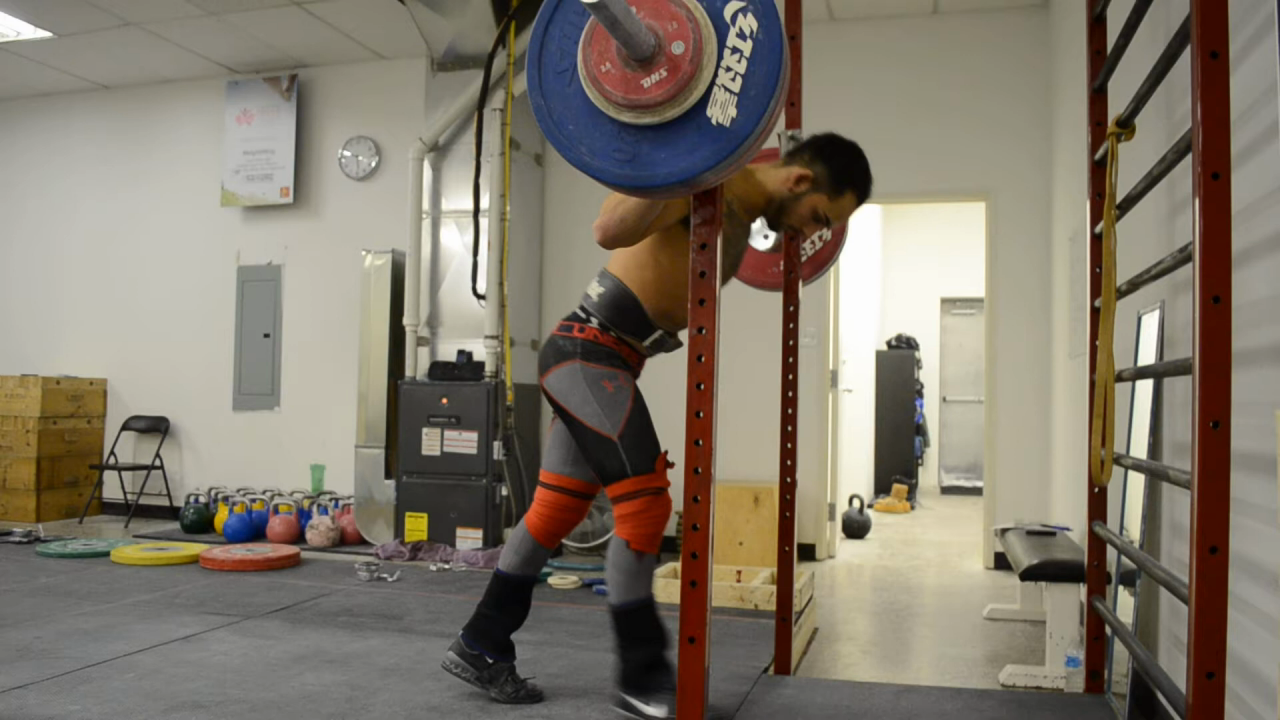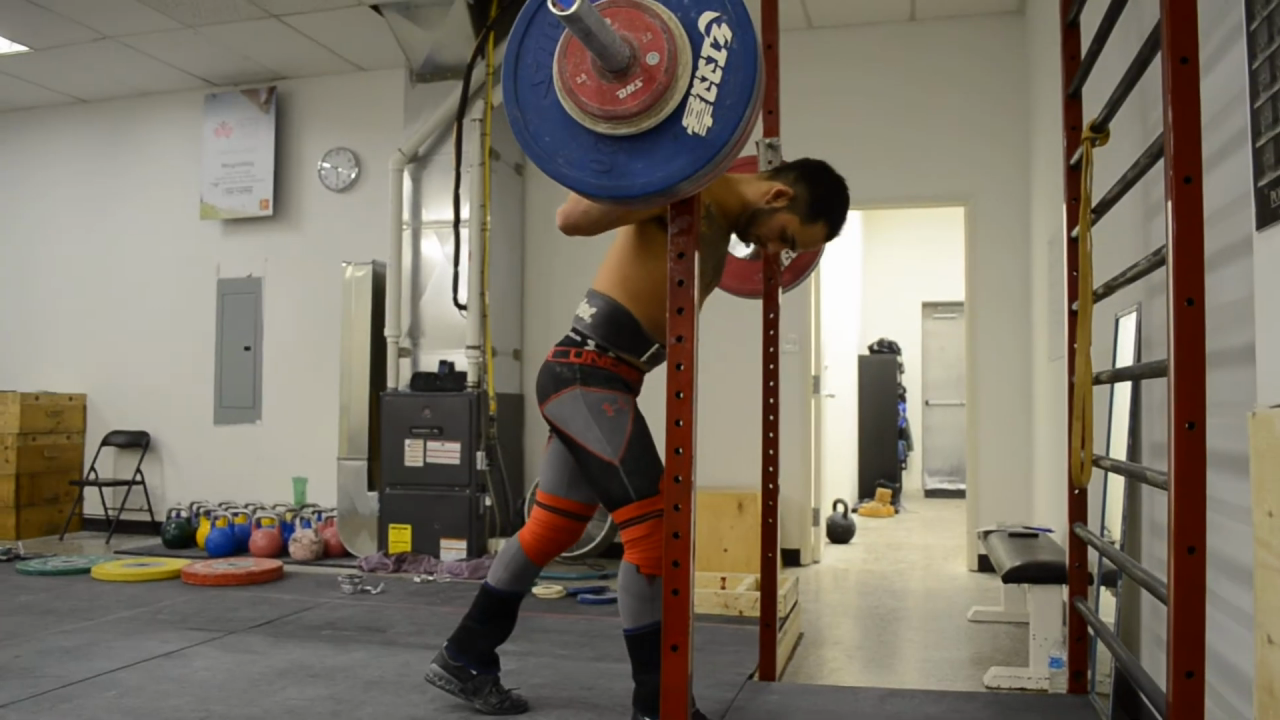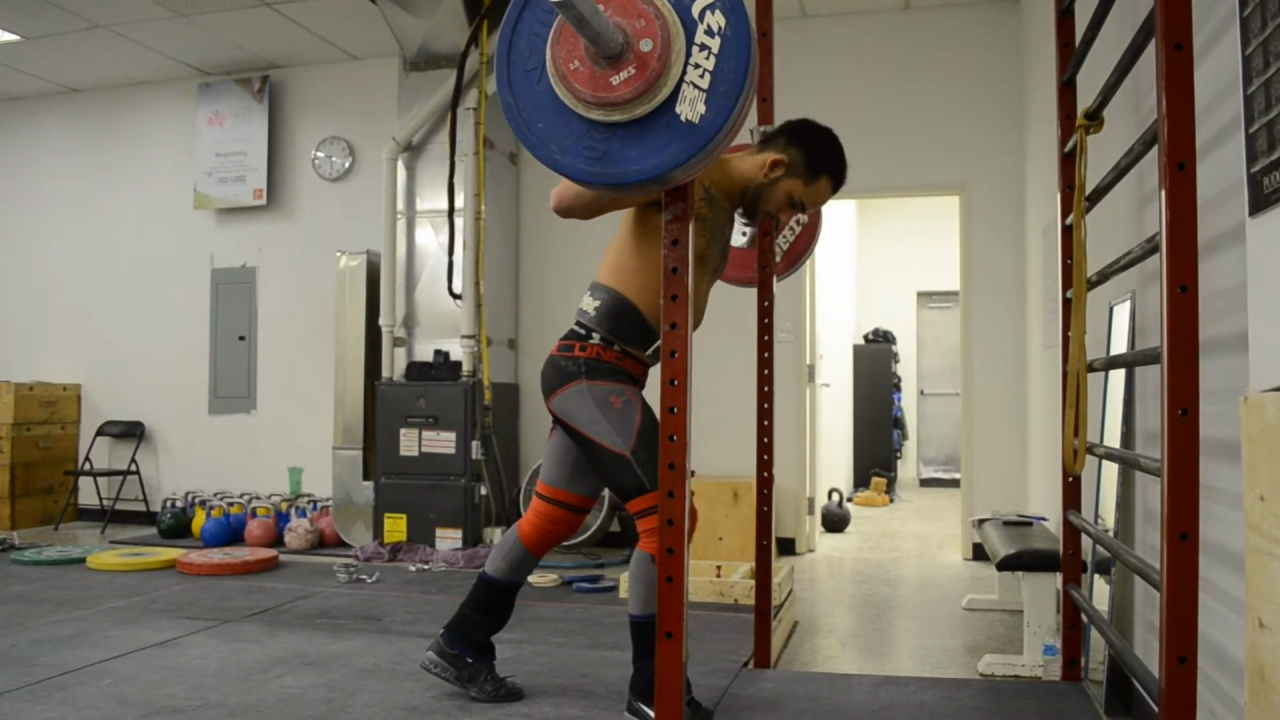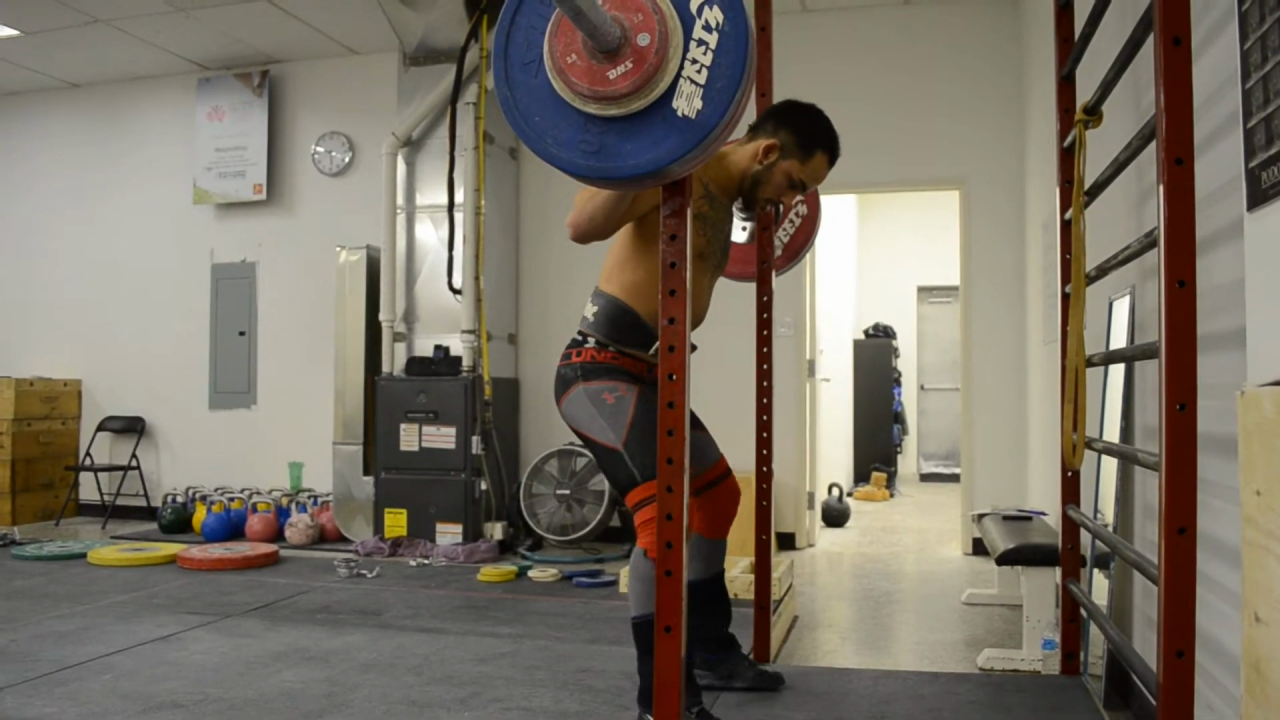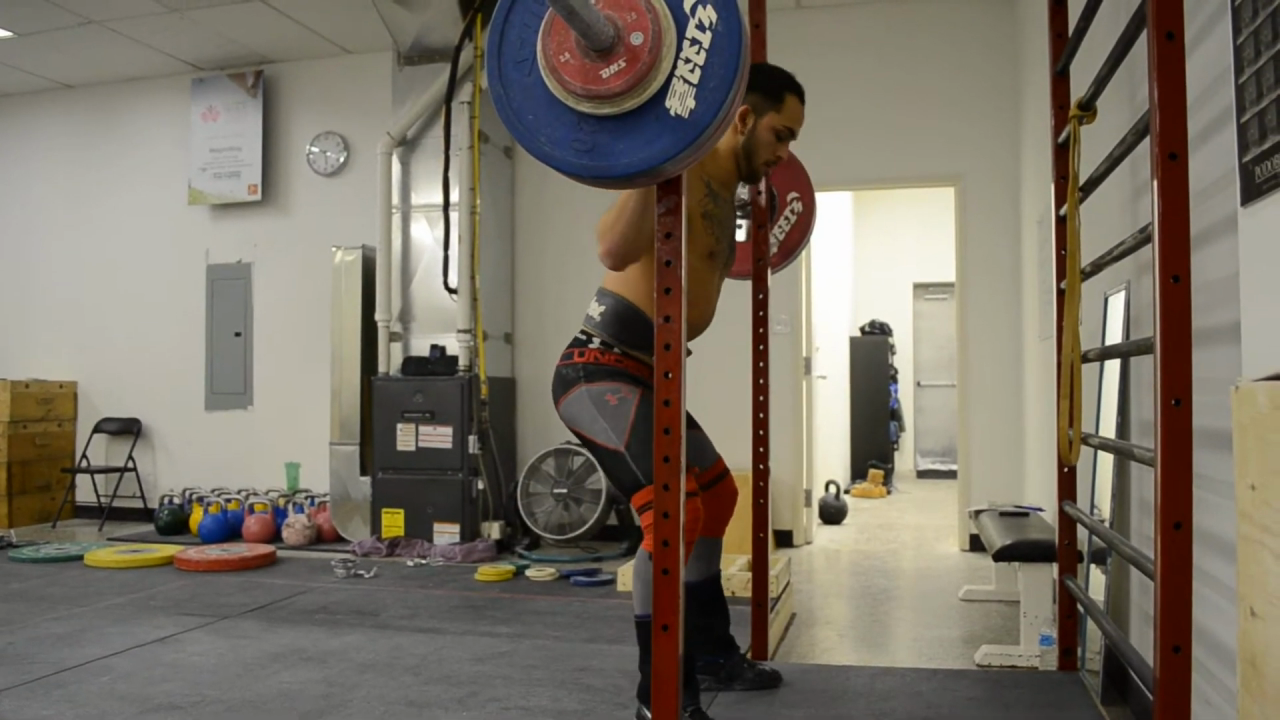
dt=1s
person 1, frame 1
left shoulder: (740, 208)
right elbow: (610, 229)
left hip: (598, 359)
right hip: (586, 354)
left knee: (556, 510)
right knee: (644, 505)
left ankle: (480, 648)
person 1, frame 2
left shoulder: (718, 218)
right elbow: (571, 217)
left hip: (596, 378)
right hip: (586, 373)
left knee: (552, 528)
right knee: (651, 528)
left ankle: (463, 660)
person 1, frame 3
left shoulder: (723, 205)
right elbow: (565, 200)
left hip: (601, 371)
right hip: (592, 366)
left knee: (551, 519)
right knee: (664, 515)
left ankle: (460, 647)
person 1, frame 4
left shoulder: (721, 197)
right elbow: (582, 224)
left wrist: (757, 219)
left hip: (638, 371)
right hip: (599, 370)
left knee: (717, 495)
right knee: (667, 512)
left ankle: (711, 652)
person 1, frame 5
left shoulder: (724, 191)
right shoulder: (684, 169)
right elbow: (615, 249)
left wrist: (748, 219)
left hip: (639, 374)
right hip: (598, 370)
left knee: (714, 495)
right knee: (674, 507)
left ankle: (711, 656)
